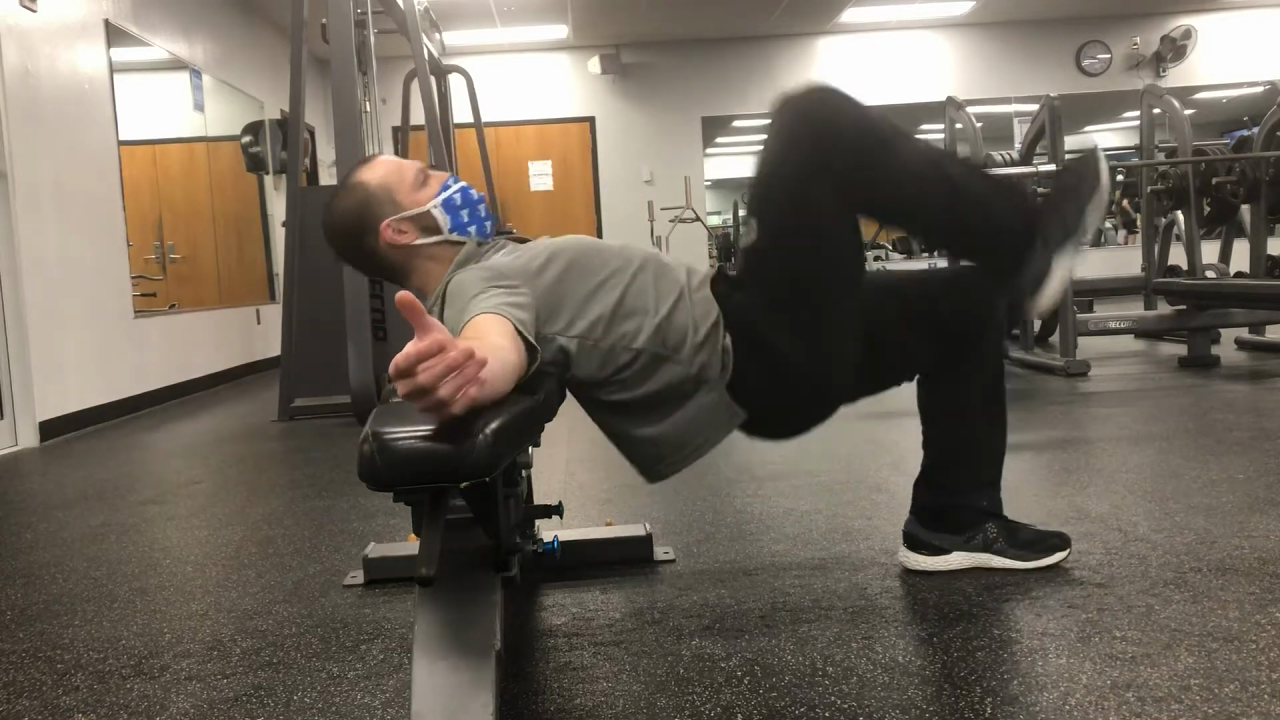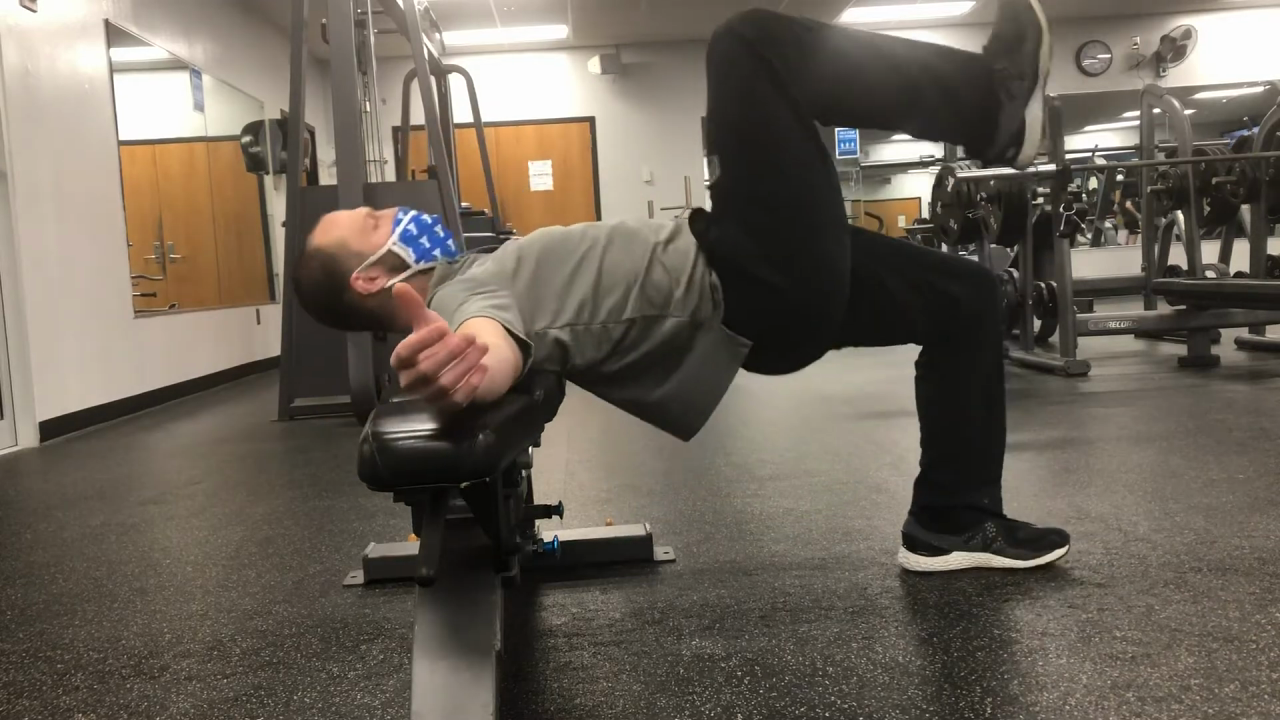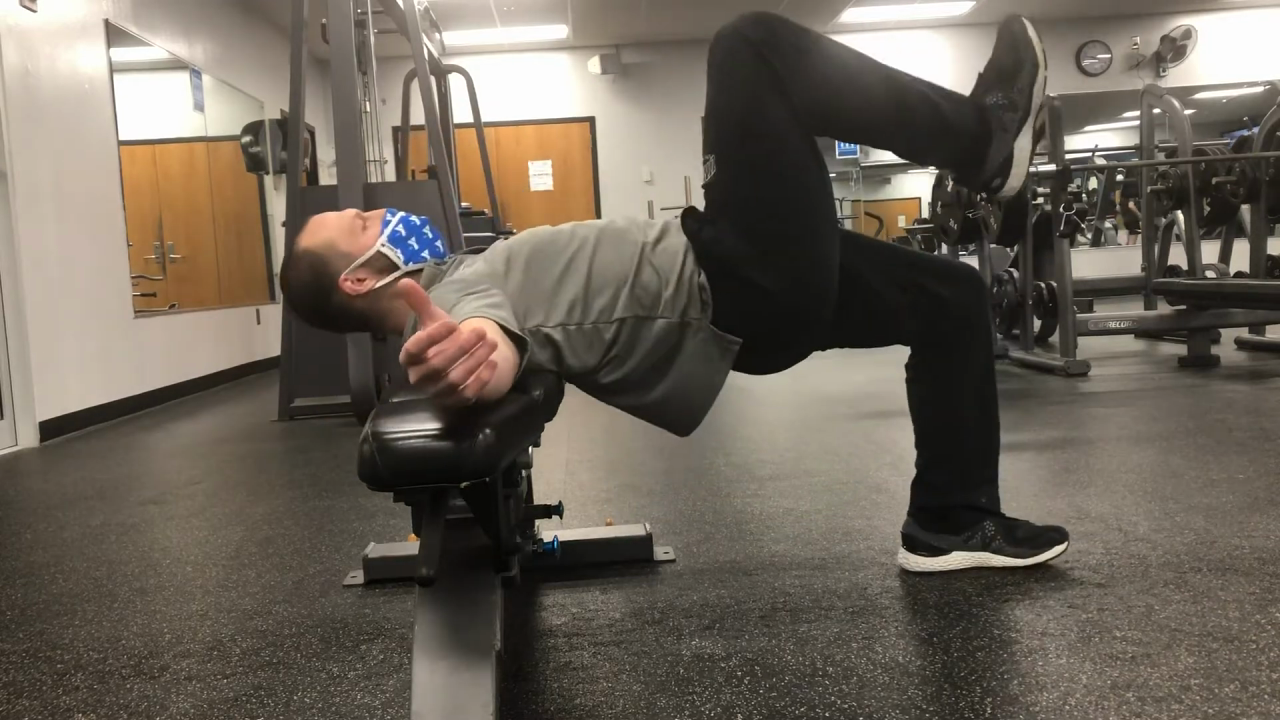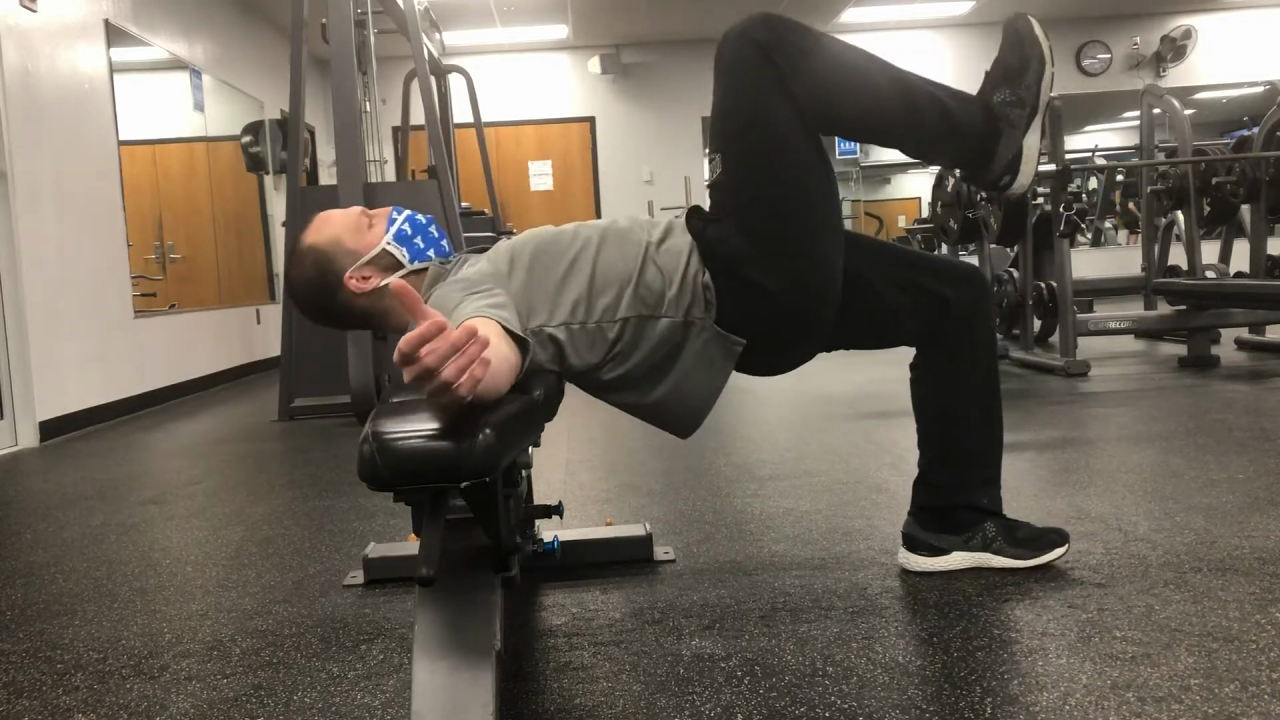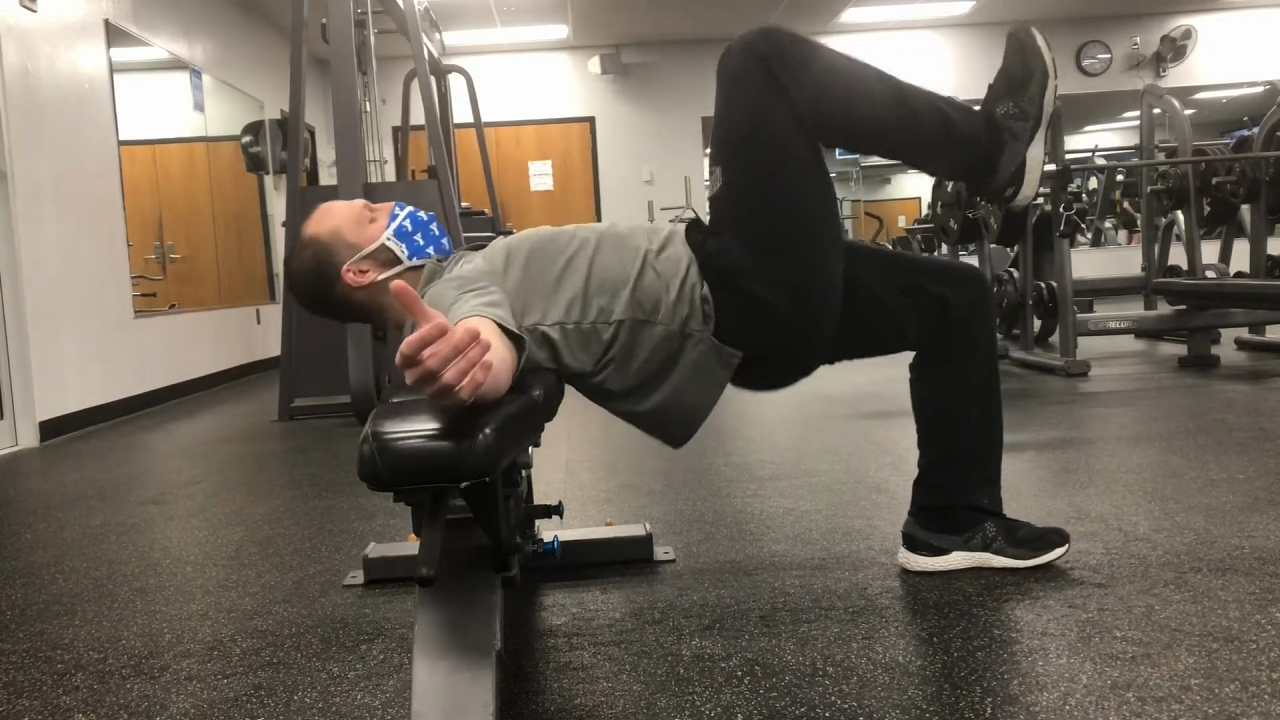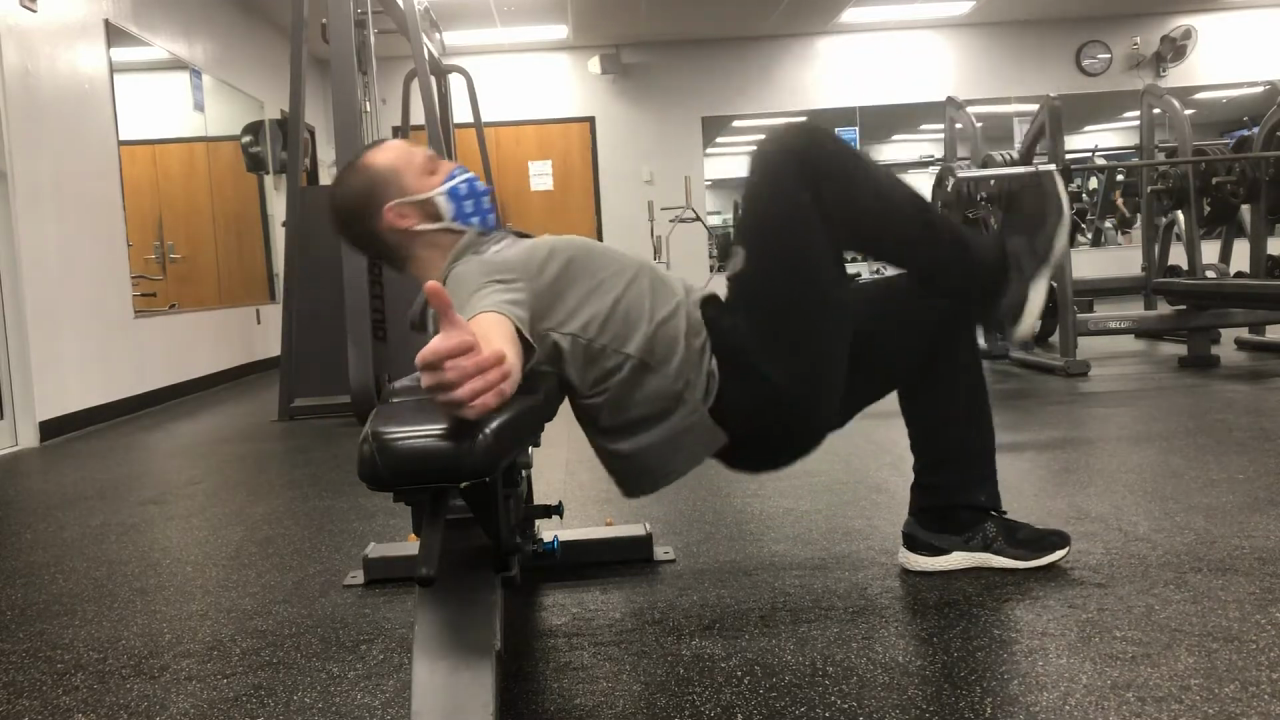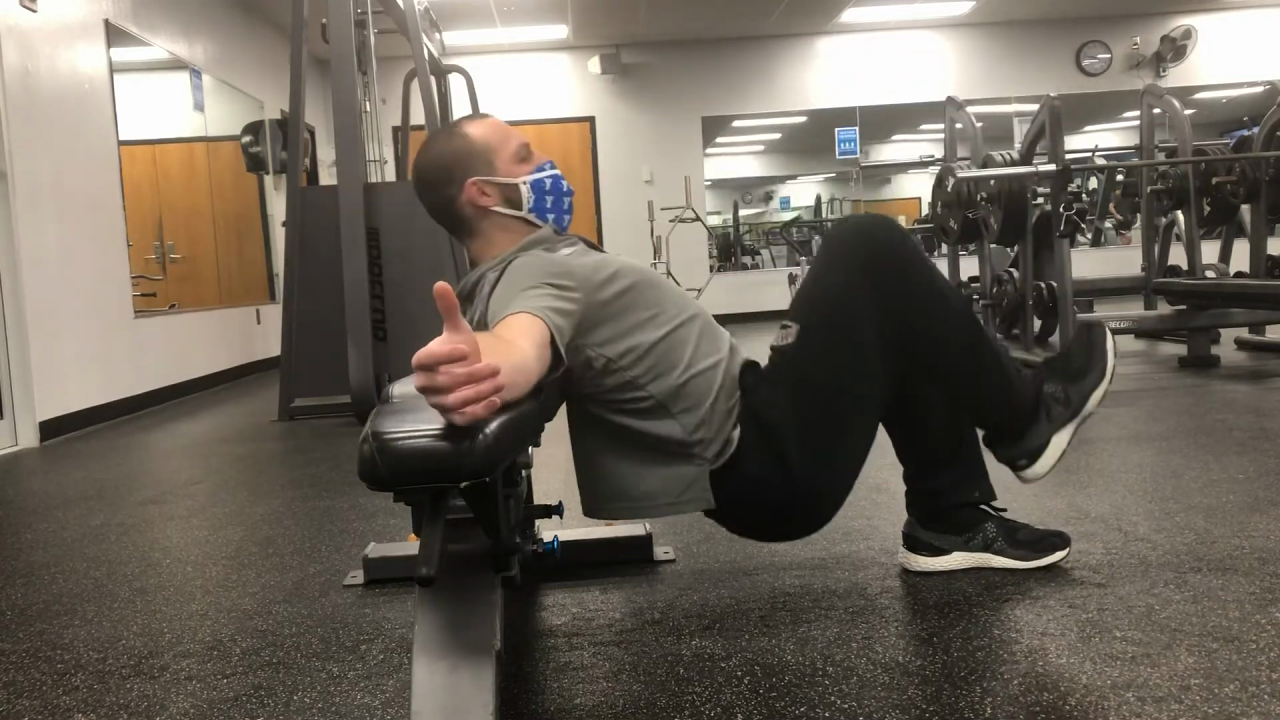
dt=0.3s
person 1, frame 1
left shoulder: (480, 268)
right shoulder: (475, 297)
right elbow: (496, 354)
right wrist: (457, 372)
left hip: (771, 341)
right hip: (765, 354)
left knee: (962, 305)
right knee: (815, 121)
left ankle: (952, 524)
right ankle: (1021, 251)
person 1, frame 2
left shoulder: (471, 275)
right shoulder: (462, 302)
right elbow: (491, 350)
right wrist: (459, 364)
left hip: (760, 286)
right hip: (754, 284)
left knee: (963, 295)
left ankle: (953, 521)
right ankle: (992, 115)
person 1, frame 3
left shoulder: (456, 284)
right shoulder: (456, 303)
right elbow: (495, 353)
right wrist: (459, 363)
left hip: (754, 285)
right hip: (745, 284)
left knee: (951, 296)
right knee: (751, 42)
left ankle: (951, 522)
right ankle: (979, 139)
person 1, frame 4
left shoulder: (464, 278)
right shoulder: (459, 301)
right elbow: (495, 355)
right wrist: (463, 365)
left hip: (752, 284)
right hip: (748, 286)
left knee: (954, 297)
right knee: (759, 47)
left ankle: (953, 522)
right ankle: (987, 140)
person 1, frame 5
left shoulder: (460, 276)
right shoulder: (452, 297)
right elbow: (487, 344)
right wrist: (461, 358)
left hip: (756, 302)
right hip: (750, 302)
left knee: (954, 297)
right knee: (760, 57)
left ankle: (951, 521)
right ankle: (990, 150)
person 1, frame 6
left shoulder: (485, 260)
right shoulder: (477, 280)
right elbow: (495, 343)
right wrist: (473, 364)
left hip: (749, 378)
right hip: (754, 384)
left knee: (937, 305)
right knee: (799, 155)
left ankle: (953, 523)
right ankle: (997, 277)
person 1, frame 7
left shoulder: (538, 262)
right shoulder: (532, 279)
right elbow: (518, 345)
right wrist: (477, 368)
left hip: (749, 446)
right hip: (769, 465)
left knee: (899, 328)
right knee: (868, 248)
left ankle: (952, 521)
right ankle: (1025, 418)
